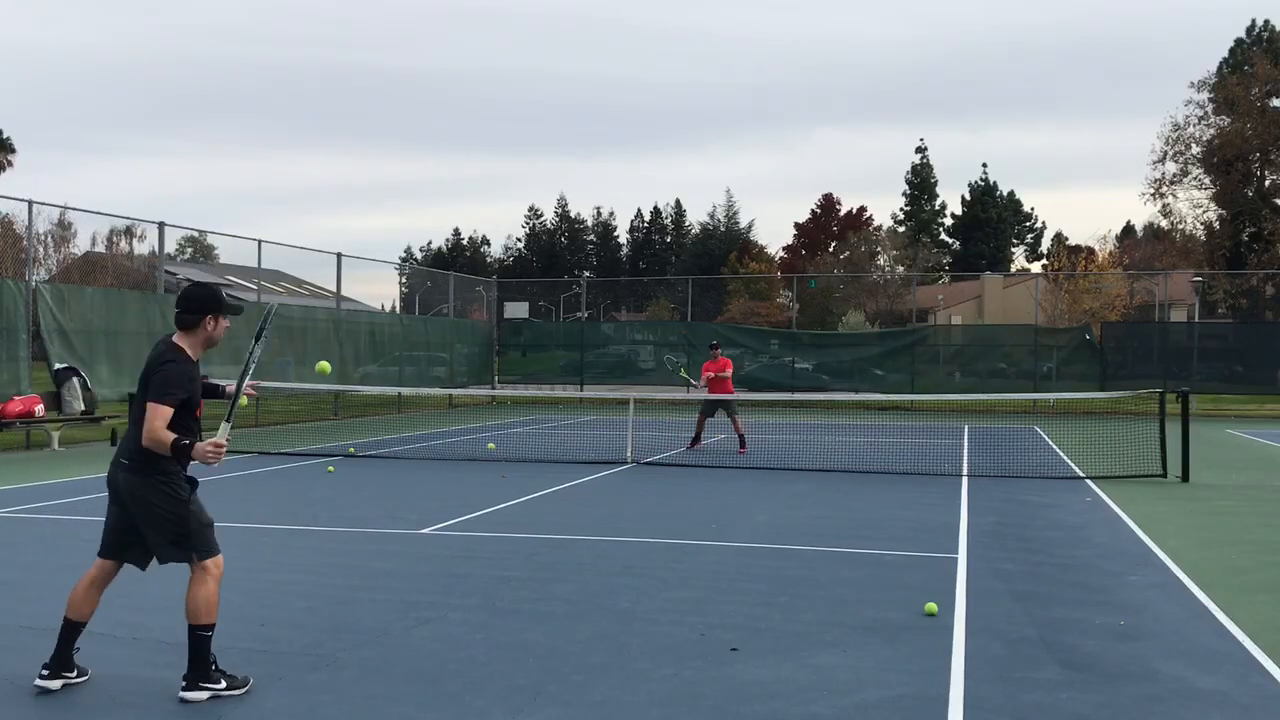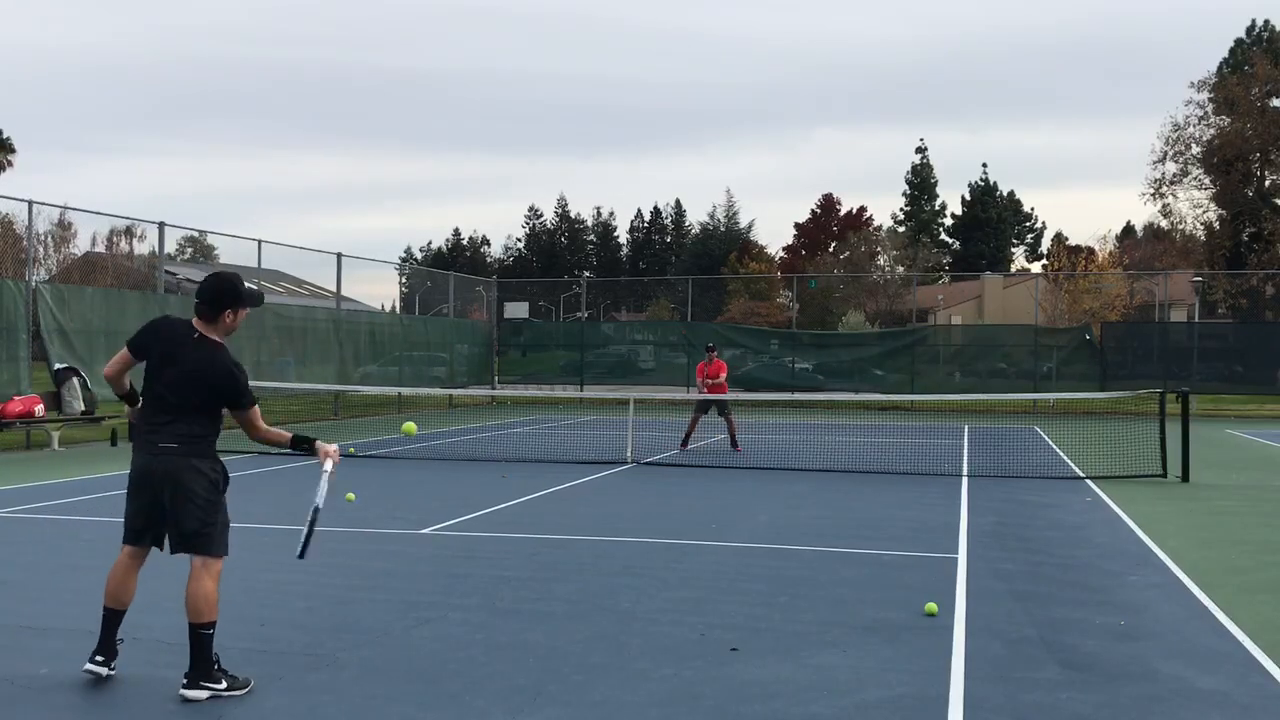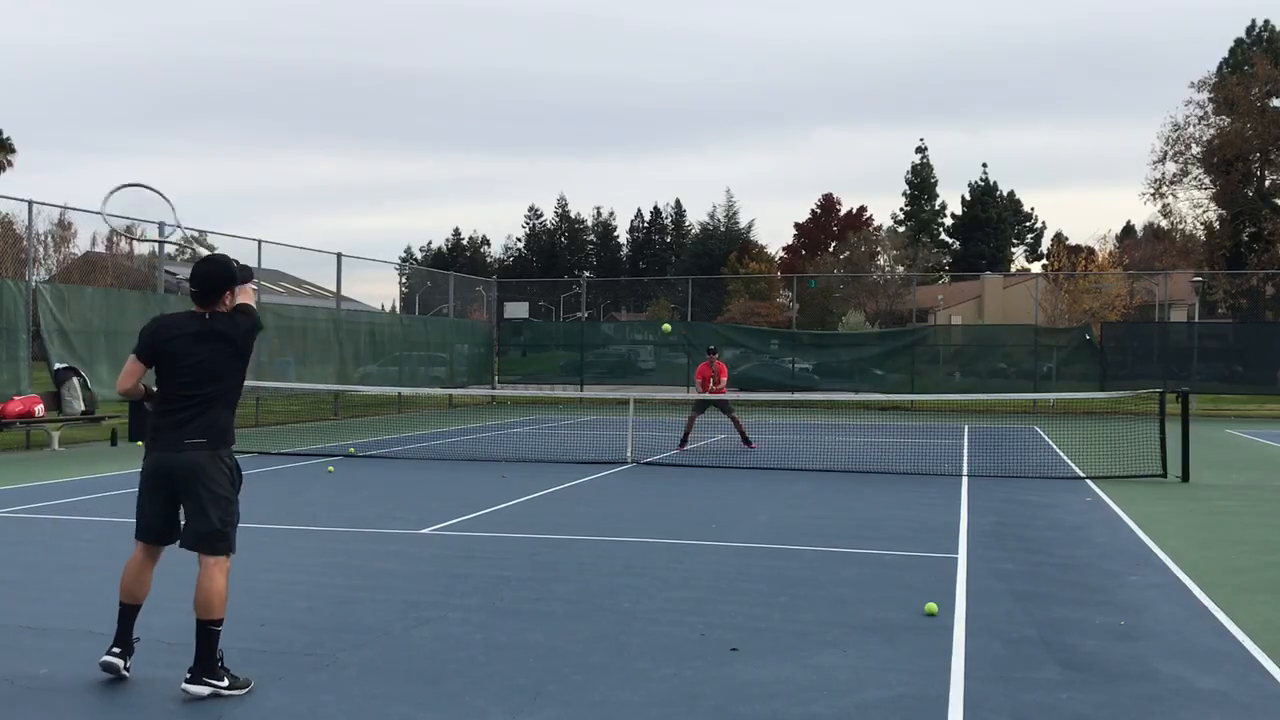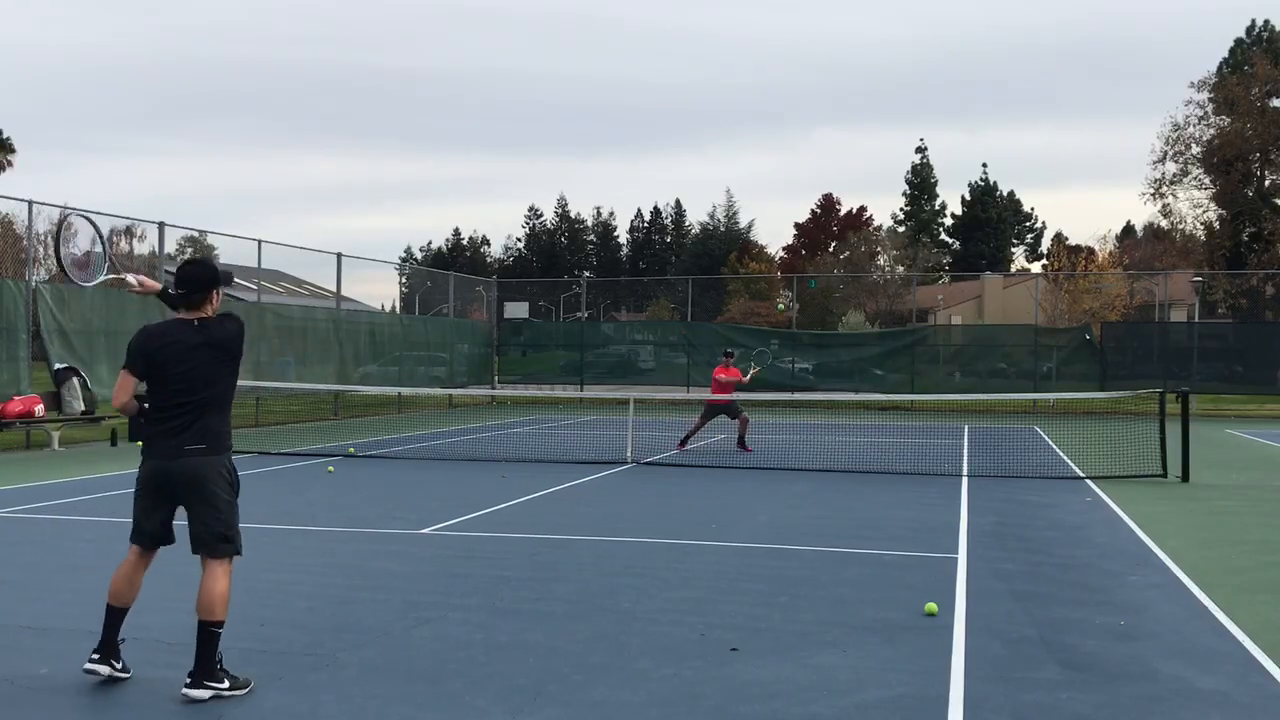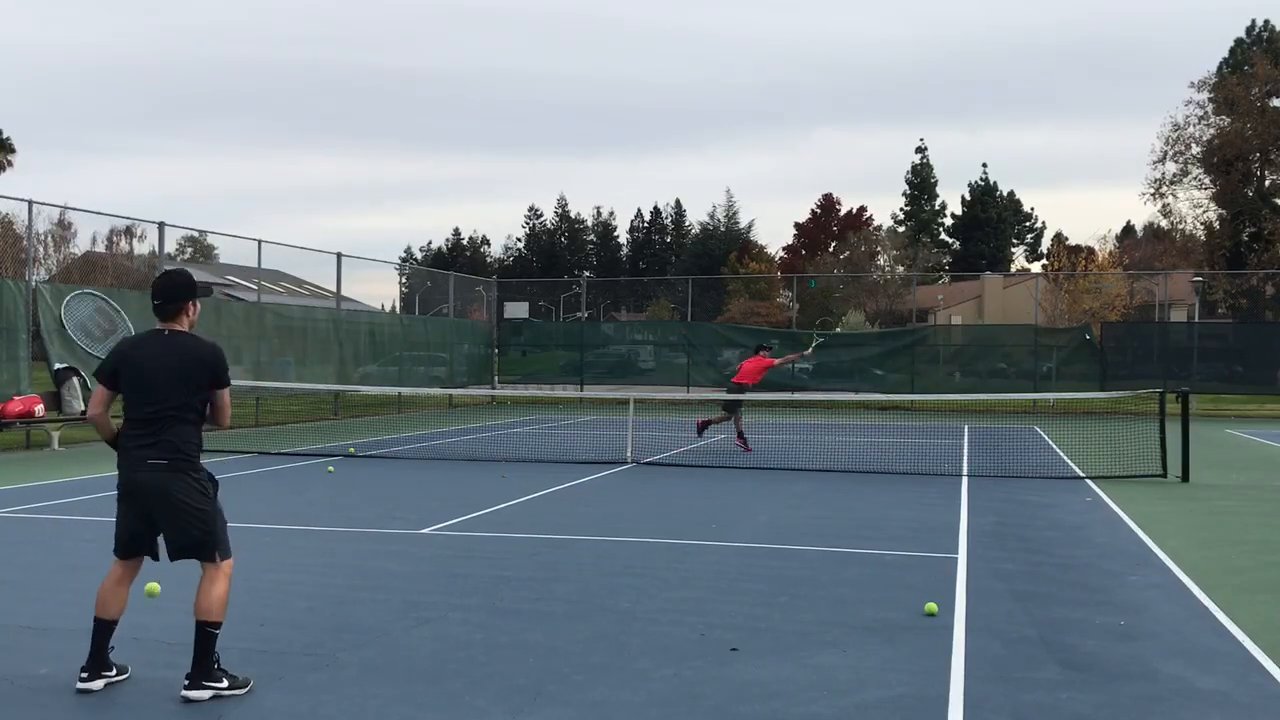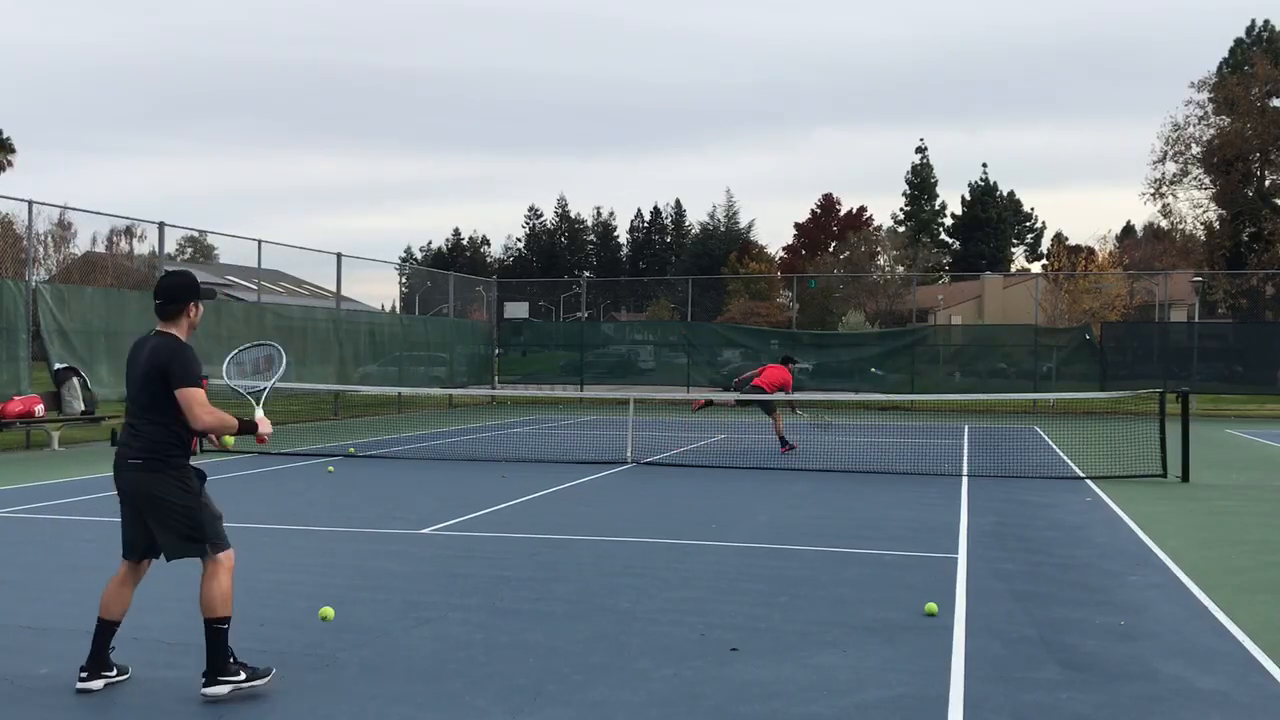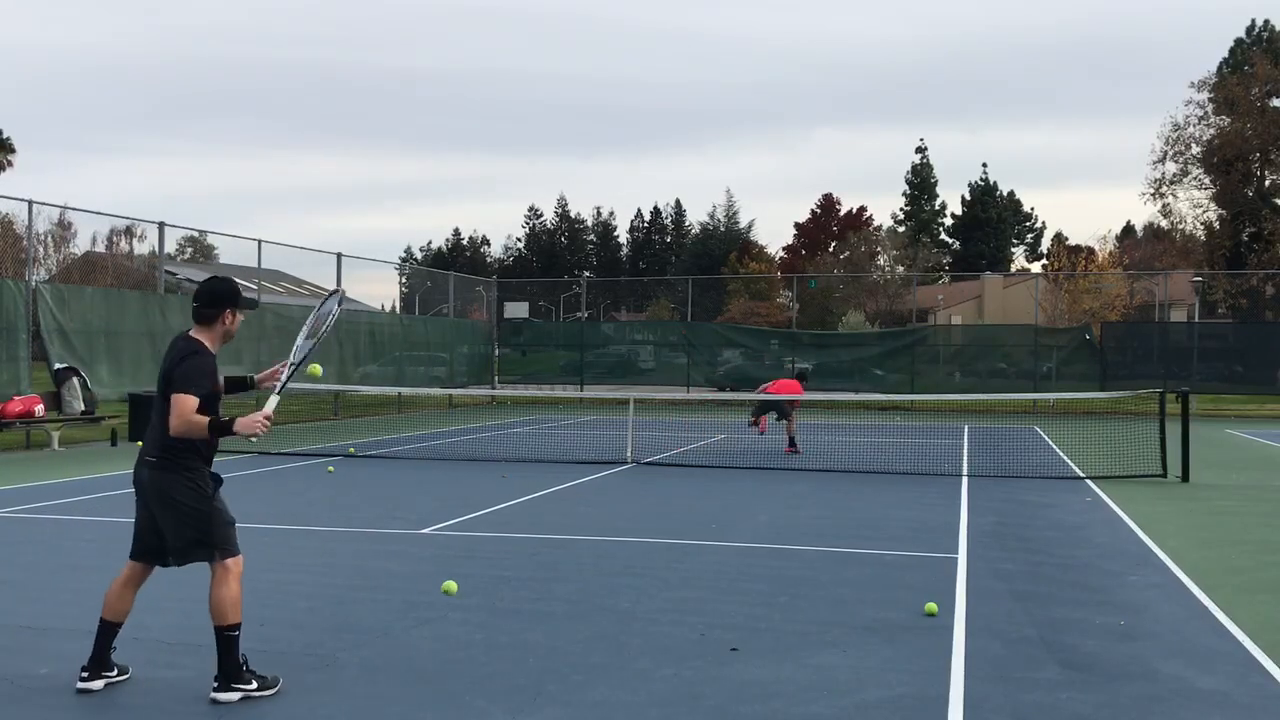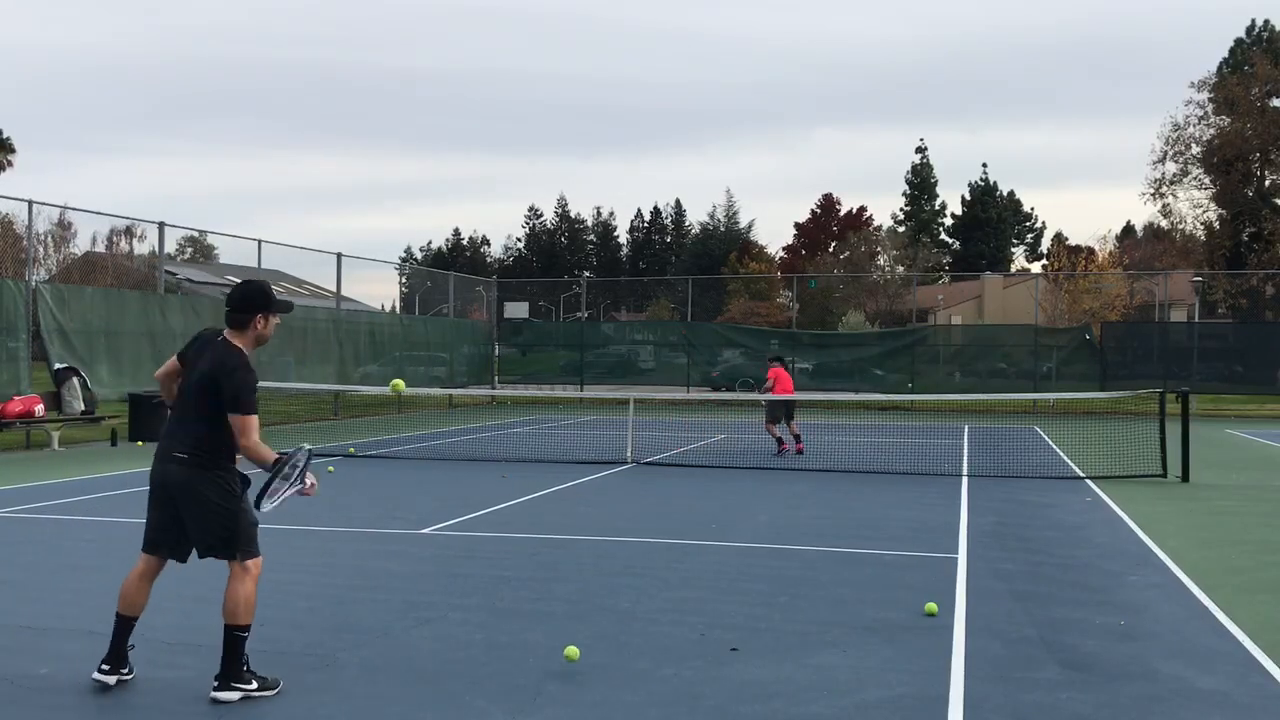
dt=0.2s
person 1, frame 1
left shoulder: (172, 349)
right shoulder: (175, 370)
right elbow: (153, 436)
left wrist: (223, 390)
right wrist: (196, 448)
left hip: (126, 474)
right hip: (153, 479)
left knee: (103, 567)
right knee: (208, 565)
left ankle: (58, 664)
right ankle: (201, 675)
person 1, frame 2
left shoulder: (158, 329)
right shoulder: (226, 368)
left elbow: (111, 374)
right elbow: (258, 432)
left wrist: (135, 405)
right wrist: (309, 445)
left hip: (146, 457)
right hip: (192, 465)
left knee: (133, 552)
right knee: (206, 564)
left ankle: (104, 651)
right ankle: (201, 674)
person 1, frame 3
left shoulder: (160, 327)
right shoulder: (242, 325)
left elbow: (125, 387)
right elbow: (248, 296)
right wrist: (245, 283)
left hip: (161, 454)
right hip: (209, 458)
left knee: (147, 548)
right knee: (214, 560)
left ankle: (120, 646)
right ankle: (205, 670)
person 1, frame 4
left shoulder: (148, 337)
right shoulder: (231, 330)
left elbow: (120, 401)
right elbow: (210, 320)
right wrist: (158, 289)
left hip: (158, 460)
right hip: (207, 462)
left knee: (140, 552)
right knee: (218, 564)
left ankle: (105, 652)
right ankle: (205, 673)
person 1, frame 5
left shoulder: (125, 349)
right shoulder: (206, 353)
left elbow: (96, 414)
right elbow: (222, 413)
left hip: (133, 472)
right hip: (177, 473)
left knee: (125, 564)
right knee: (220, 565)
left ankle: (95, 665)
right ankle: (203, 674)
person 1, frame 6
left shoulder: (143, 346)
right shoulder: (178, 353)
right elbow: (201, 418)
left wrist: (205, 427)
right wrist: (250, 426)
left hip: (132, 468)
right hip: (163, 473)
left knee: (132, 565)
right knee: (219, 559)
left ankle: (95, 665)
right ankle: (220, 669)
person 1, frame 7
left shoulder: (188, 344)
right shoulder: (196, 361)
right elbow: (180, 425)
left wrist: (253, 381)
right wrist: (232, 426)
left hip: (152, 471)
right hip: (180, 476)
left knee: (137, 567)
right knee: (228, 564)
left ankle: (97, 665)
right ankle: (231, 676)
person 1, frame 8
left shoulder: (206, 342)
right shoulder: (238, 373)
left elbow: (165, 376)
right elbow: (248, 447)
left hip: (165, 468)
right hip: (207, 477)
left knee: (150, 562)
right knee: (247, 565)
left ankle: (112, 661)
right ankle: (234, 675)
